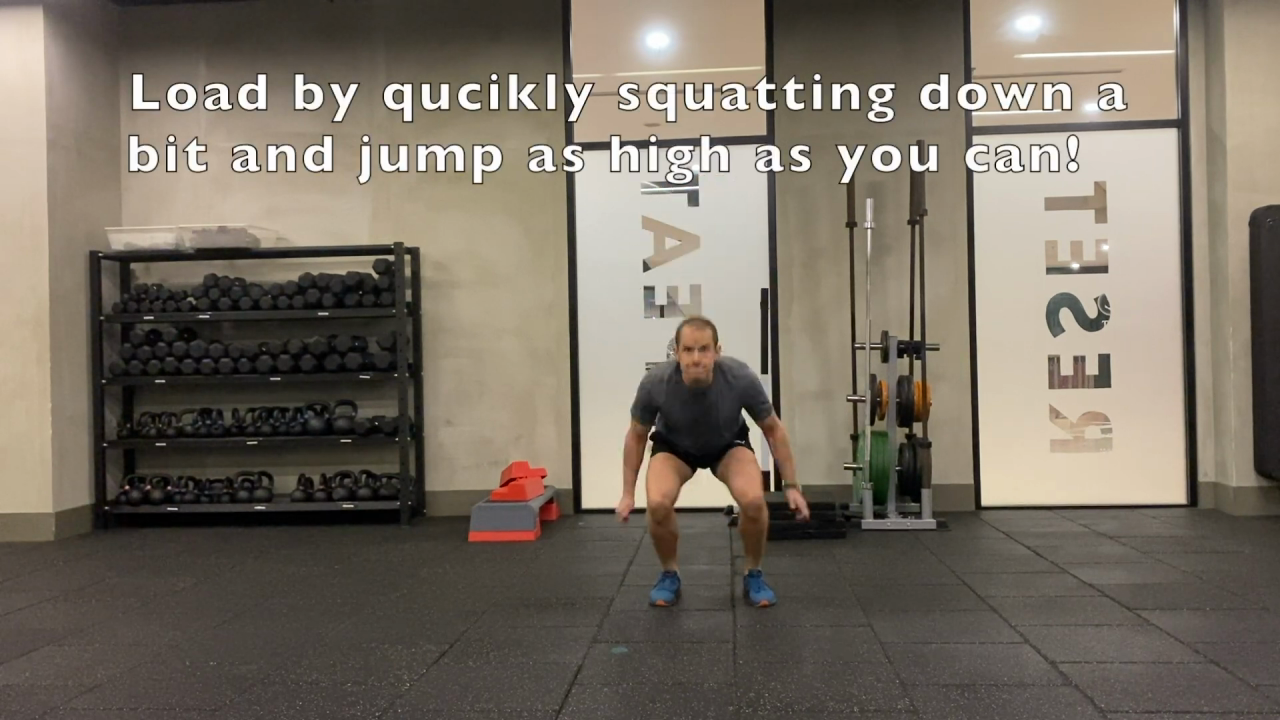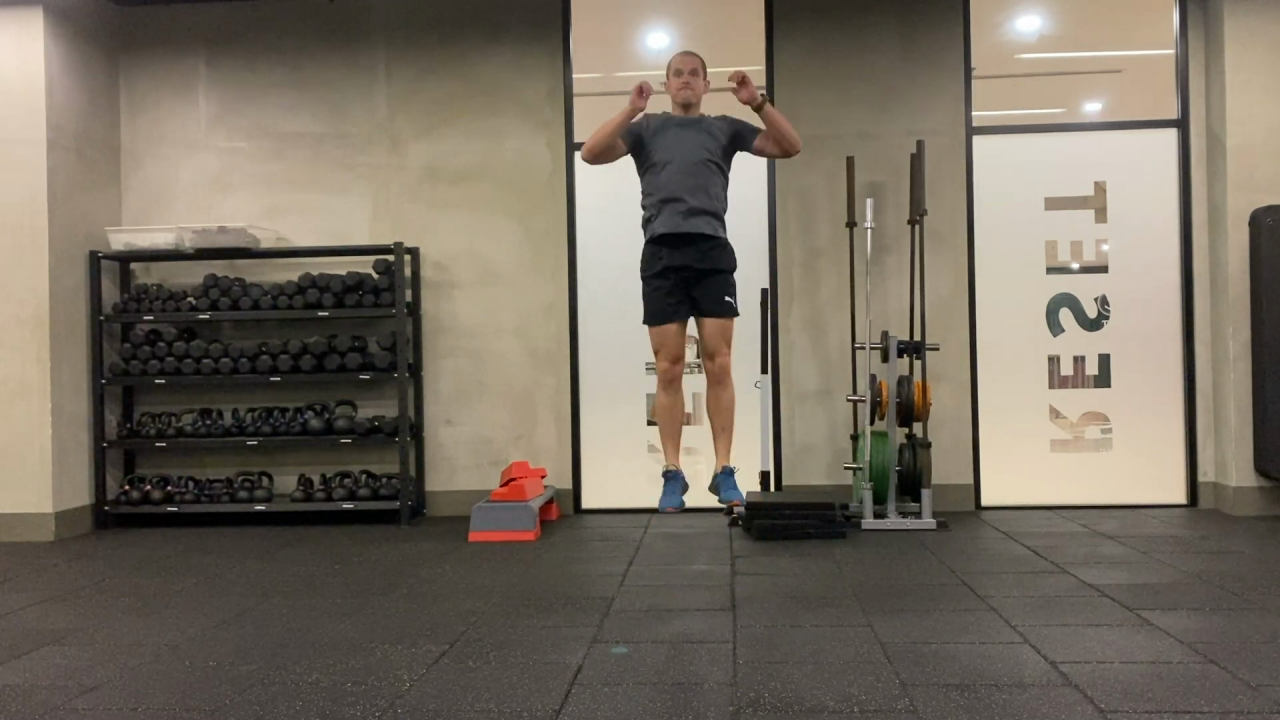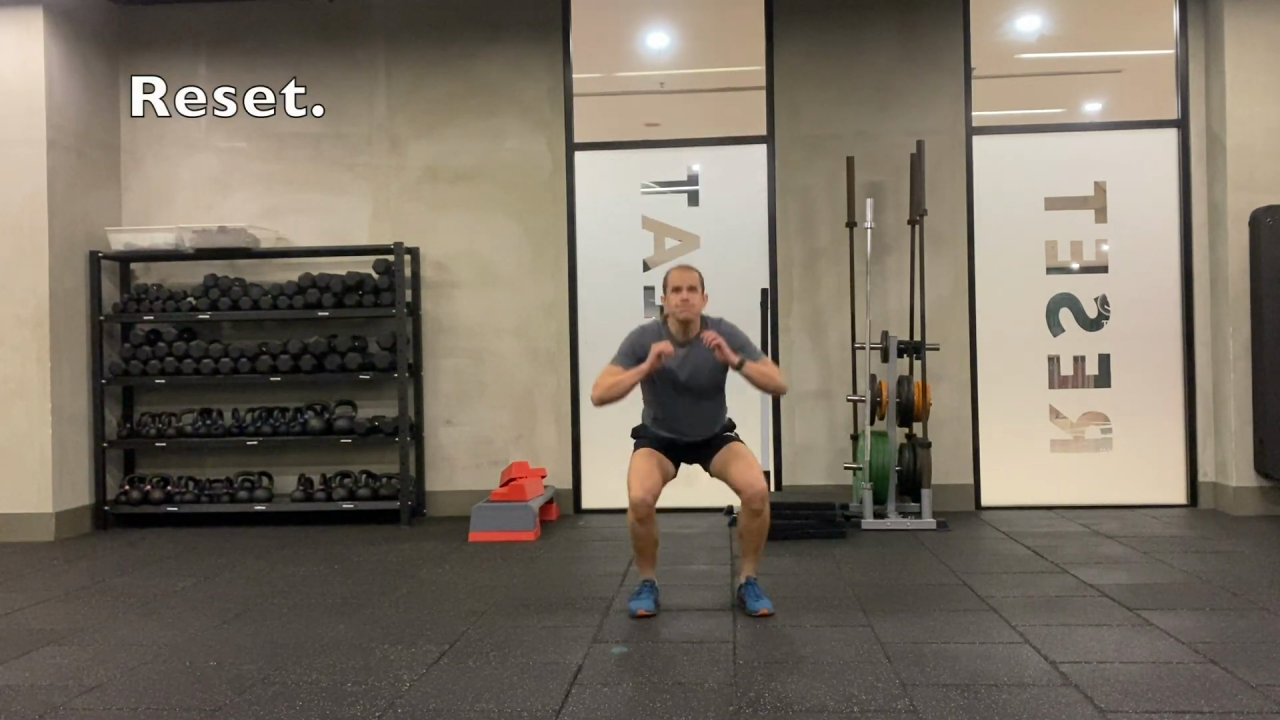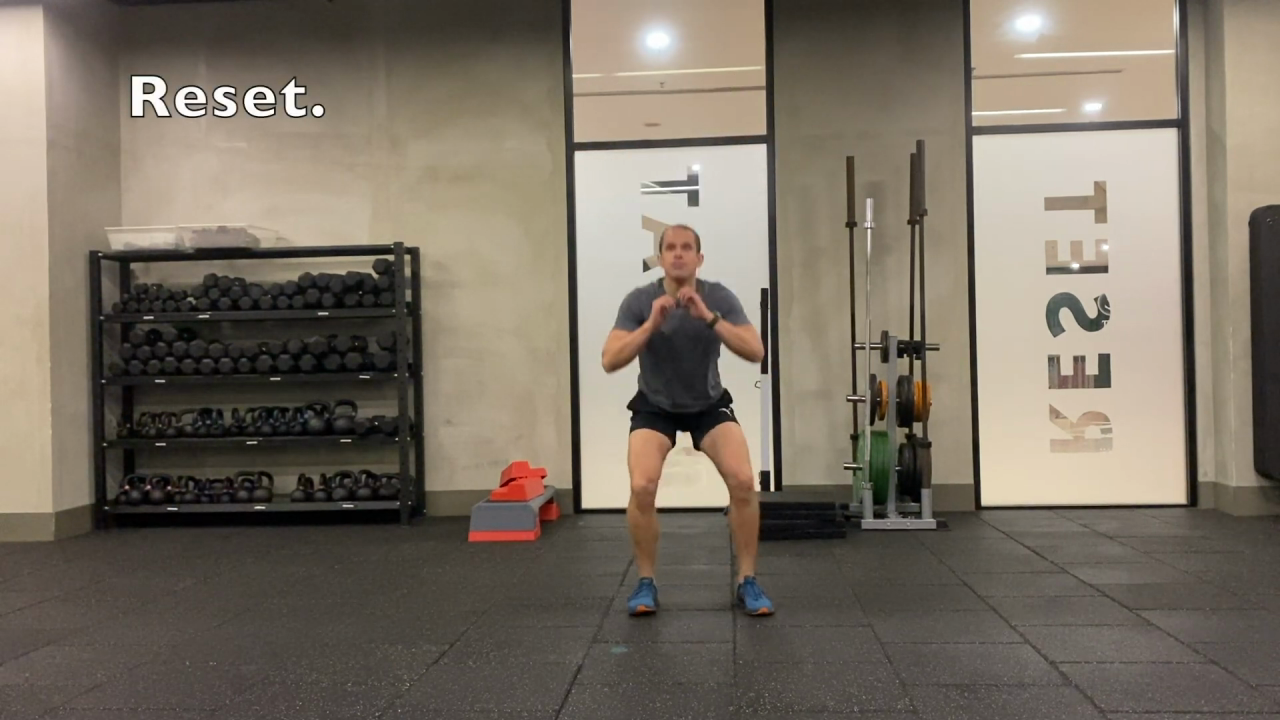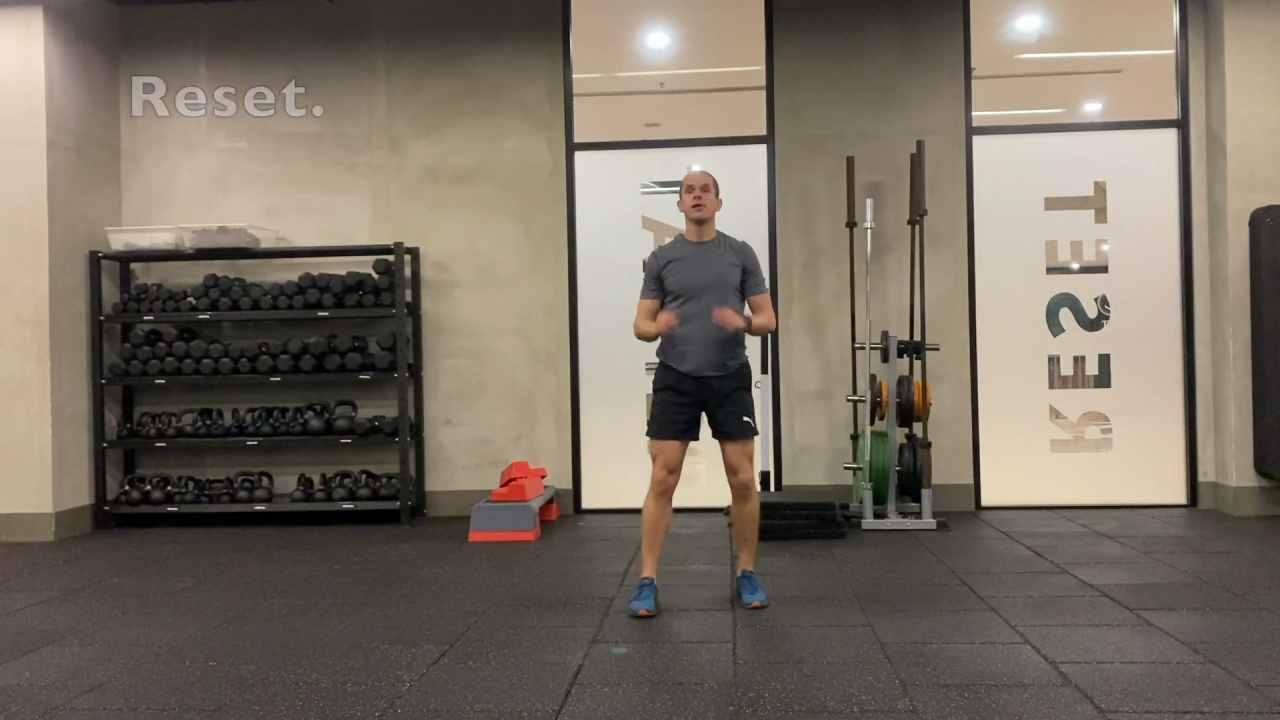
dt=0.5s
person 1, frame 1
left shoulder: (740, 378)
right shoulder: (657, 383)
left elbow: (773, 429)
right elbow: (636, 435)
left wrist: (792, 487)
right wrist: (628, 492)
left hip: (727, 443)
right hip: (677, 447)
left knee: (753, 499)
right knee: (657, 502)
left ankle: (753, 574)
right ankle: (669, 573)
person 1, frame 2
left shoulder: (727, 128)
right shoulder: (645, 128)
left elbow: (790, 147)
right elbow: (591, 154)
left wrist: (758, 102)
right wrist: (631, 110)
left hip: (712, 252)
right hip: (662, 254)
left knee: (718, 366)
right knee: (669, 368)
left ankle: (724, 470)
right ankle: (672, 472)
person 1, frame 3
left shoulder: (725, 333)
right shoulder: (643, 338)
left elbow: (777, 384)
right elbow: (599, 394)
left wrist: (734, 359)
right wrist: (646, 366)
left hip: (713, 437)
right hip: (660, 439)
left knee: (755, 492)
right knee: (640, 500)
left ankle: (748, 580)
right ankle: (647, 581)
person 1, frame 4
left shoulder: (719, 297)
right shoulder: (639, 300)
left elbow: (755, 351)
right elbow: (610, 360)
left wrist: (708, 316)
right wrist: (651, 324)
left hip: (709, 405)
right hip: (655, 407)
left knee: (743, 482)
right knee: (641, 487)
left ankle: (747, 580)
right ankle: (646, 581)
person 1, frame 5
left shoulder: (741, 254)
right shoulder: (662, 258)
left elbow: (767, 316)
right elbow: (642, 321)
left wrist: (742, 321)
right wrist: (654, 327)
left hip: (730, 380)
right hip: (676, 381)
left knee: (742, 481)
right knee: (662, 482)
left ankle: (746, 574)
right ankle: (647, 582)
